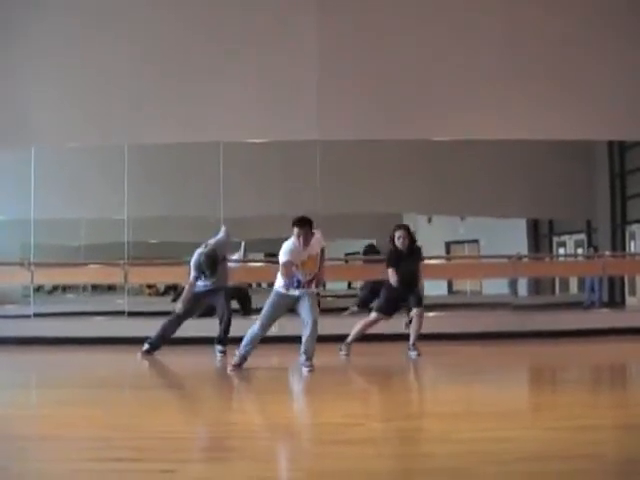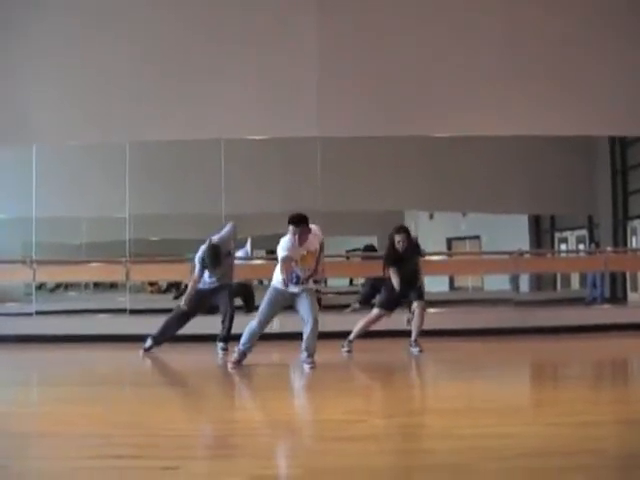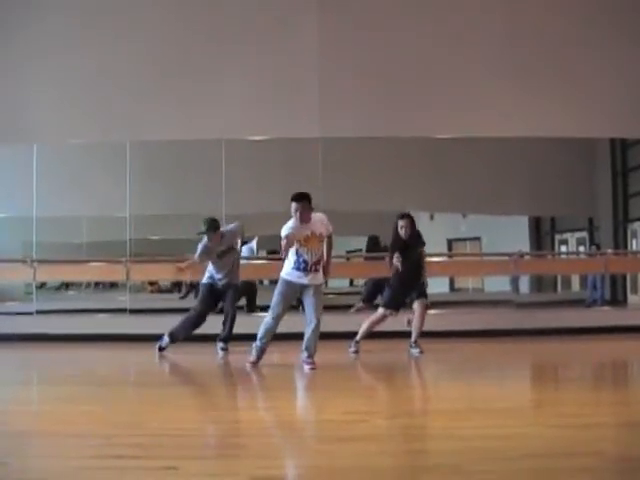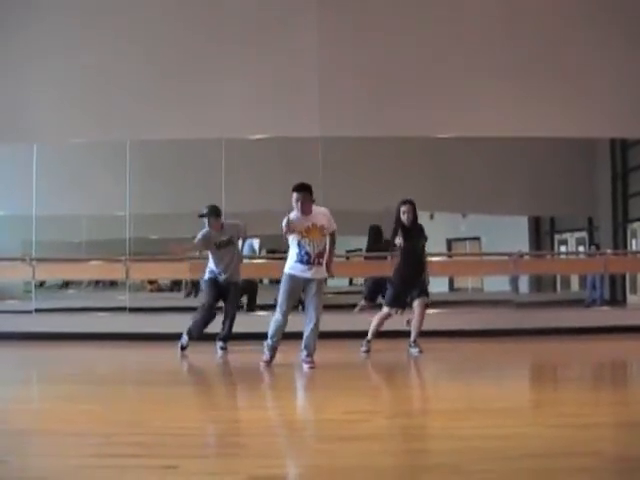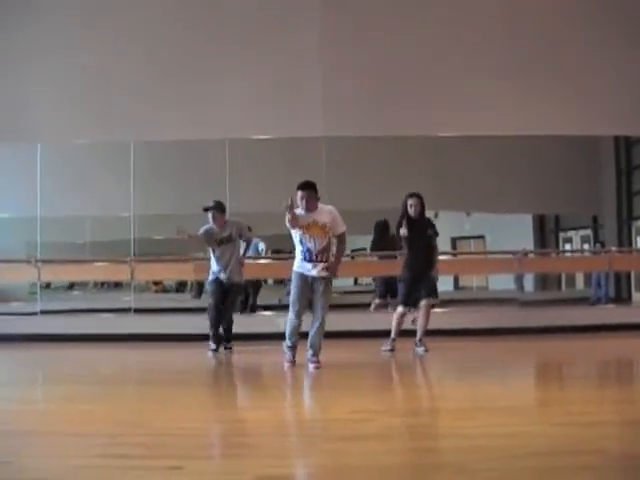
dt=0.4s
person 1, frame 1
left shoulder: (317, 237)
right shoulder: (288, 248)
right elbow: (285, 267)
left wrist: (320, 271)
right wrist: (285, 274)
left hip: (306, 291)
right hip: (282, 290)
left knee: (311, 321)
right knee: (262, 323)
left ankle: (306, 358)
right ankle: (241, 355)
person 1, frame 2
left shoulder: (316, 232)
right shoulder: (285, 244)
right elbow: (284, 261)
left wrist: (317, 265)
right wrist: (285, 272)
left hip: (305, 287)
right hip: (281, 286)
left knee: (312, 319)
right knee: (260, 320)
left ankle: (308, 356)
right ankle: (241, 352)
person 1, frame 3
left shoulder: (322, 219)
right shoulder: (289, 228)
left elbow: (329, 236)
right elbow: (287, 240)
left wrist: (327, 261)
right wrist: (285, 246)
left hip: (314, 280)
right hip: (290, 278)
left knee: (314, 319)
right knee: (274, 315)
left ankle: (308, 356)
right ankle: (258, 349)
person 1, frame 4
left shoulder: (324, 214)
right shoulder: (290, 220)
left elbow: (332, 234)
right elbow: (287, 230)
left wrist: (329, 260)
right wrist: (287, 230)
left hip: (317, 274)
right hip: (293, 272)
left knee: (314, 316)
right knee: (282, 312)
left ankle: (307, 354)
right ankle: (270, 349)
person 1, frame 5
left shoulder: (330, 212)
right shoulder: (294, 215)
left elbow: (341, 238)
right elbow: (292, 224)
left wrist: (336, 263)
right wrist: (290, 214)
left hip: (323, 272)
right hip: (301, 270)
left knee: (319, 315)
right knee: (295, 312)
left ankle: (313, 354)
right ankle: (290, 349)
person 2, frame 1
left shoulder: (416, 251)
right shoulder: (391, 254)
right elbow: (393, 281)
left wrist: (419, 285)
right wrist: (393, 277)
left hip: (411, 288)
right hip: (394, 289)
left knee: (418, 312)
right knee: (373, 318)
left ankle: (412, 345)
right ankle: (347, 343)
person 2, frame 2
left shoulder: (414, 247)
right shoulder: (391, 255)
right elbow: (393, 274)
left wrist: (420, 279)
right wrist: (395, 281)
left hip: (413, 284)
right hip: (394, 286)
left knee: (419, 306)
right knee: (376, 314)
left ankle: (413, 342)
right ankle: (349, 340)
person 2, frame 3
left shoulder: (417, 237)
right shoulder: (396, 244)
right elbow: (394, 261)
left wrist: (423, 275)
right wrist: (396, 261)
left hip: (416, 281)
right hip: (398, 282)
left knee: (420, 306)
right knee: (382, 313)
left ankle: (413, 343)
right ankle: (356, 341)
person 2, frame 4
left shoulder: (419, 229)
right shoulder: (398, 231)
right elbow: (398, 243)
left wrist: (425, 272)
right wrist: (399, 242)
left hip: (418, 276)
right hip: (400, 276)
left knee: (420, 305)
right knee: (387, 311)
left ankle: (413, 342)
right ankle: (368, 340)
person 2, frame 5
left shoulder: (428, 224)
right shoulder: (404, 224)
left elbow: (434, 247)
right elbow: (403, 235)
left wrist: (435, 267)
right wrist: (403, 233)
left hip: (427, 272)
right hip: (409, 272)
left knee: (425, 305)
right knee: (402, 309)
left ankle: (419, 341)
right ankle: (392, 339)
person 3, frame 1
left shoulder: (221, 243)
right shoulder: (197, 258)
left elbow: (224, 229)
right elbow: (191, 282)
right wrist: (181, 301)
left hip: (219, 286)
right hip: (199, 288)
left knee: (226, 312)
right knee: (178, 314)
left ankle: (221, 343)
right ankle: (152, 344)
person 3, frame 2
left shoulder: (226, 239)
right shoulder: (201, 255)
left elbow: (231, 225)
right elbow: (196, 278)
right wrist: (186, 297)
left hip: (223, 284)
right hip: (204, 285)
left knee: (229, 310)
right knee: (182, 311)
left ankle: (222, 341)
right ankle: (154, 339)
person 3, frame 3
left shoulder: (232, 232)
right shoulder: (205, 245)
left elbow: (241, 226)
right elbow: (196, 260)
right wrist: (183, 267)
left hip: (230, 281)
right hip: (211, 281)
left knee: (230, 311)
right knee: (198, 311)
left ankle: (223, 341)
right ankle: (170, 337)
person 3, frame 4
left shoulder: (234, 227)
right shoulder: (206, 234)
left elbow: (245, 236)
right elbow: (195, 245)
left wrist: (240, 255)
right wrist: (183, 249)
left hip: (232, 278)
right hip: (213, 276)
left knee: (231, 310)
right knee: (208, 306)
left ankle: (222, 340)
right ankle: (189, 335)
person 3, frame 5
left shoulder: (236, 226)
right shoulder: (208, 230)
left elbow: (249, 239)
right elbow: (197, 239)
left wrist: (243, 257)
right wrist: (187, 235)
left hip: (234, 277)
right hip: (216, 276)
left knee: (227, 312)
right knee: (214, 306)
left ankle: (226, 340)
right ankle: (215, 339)
